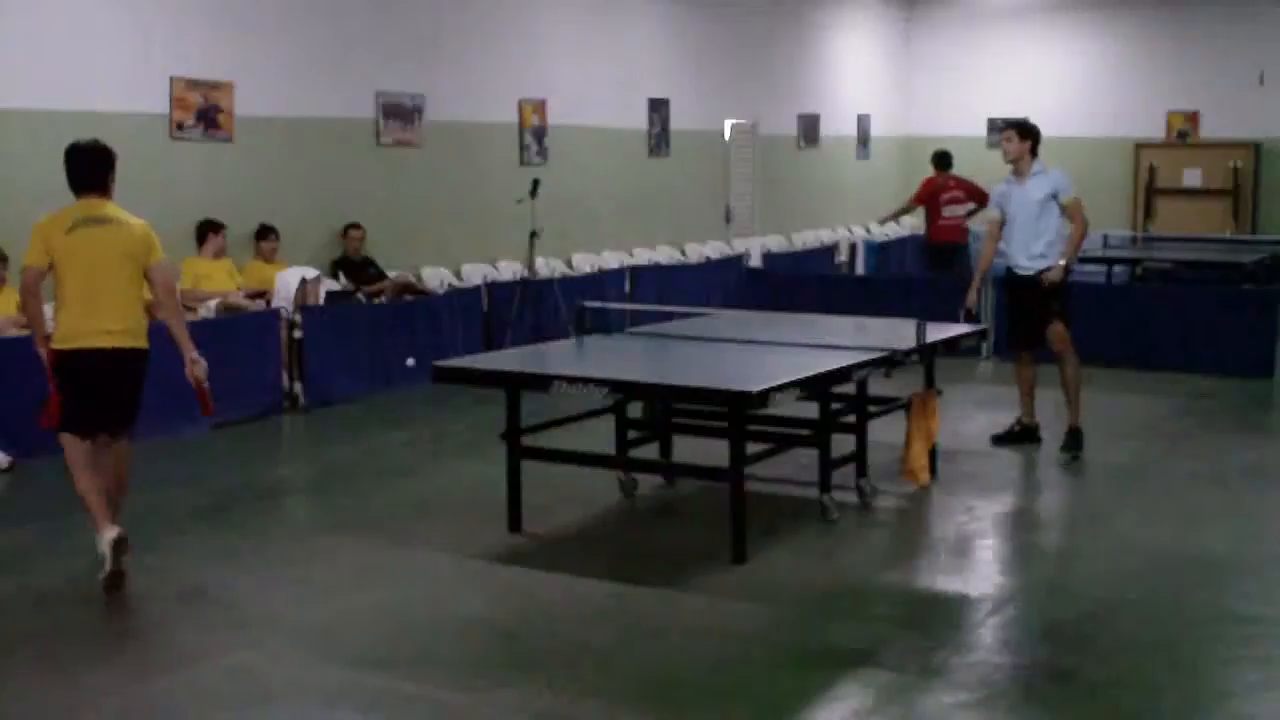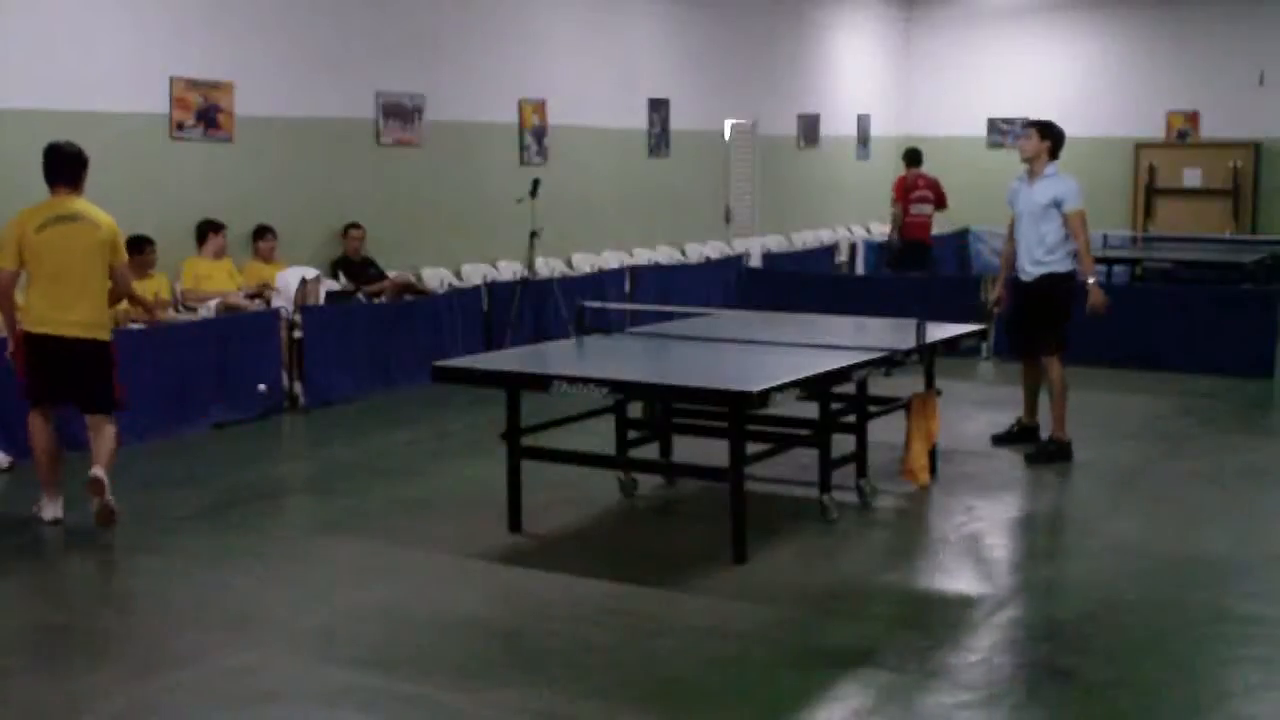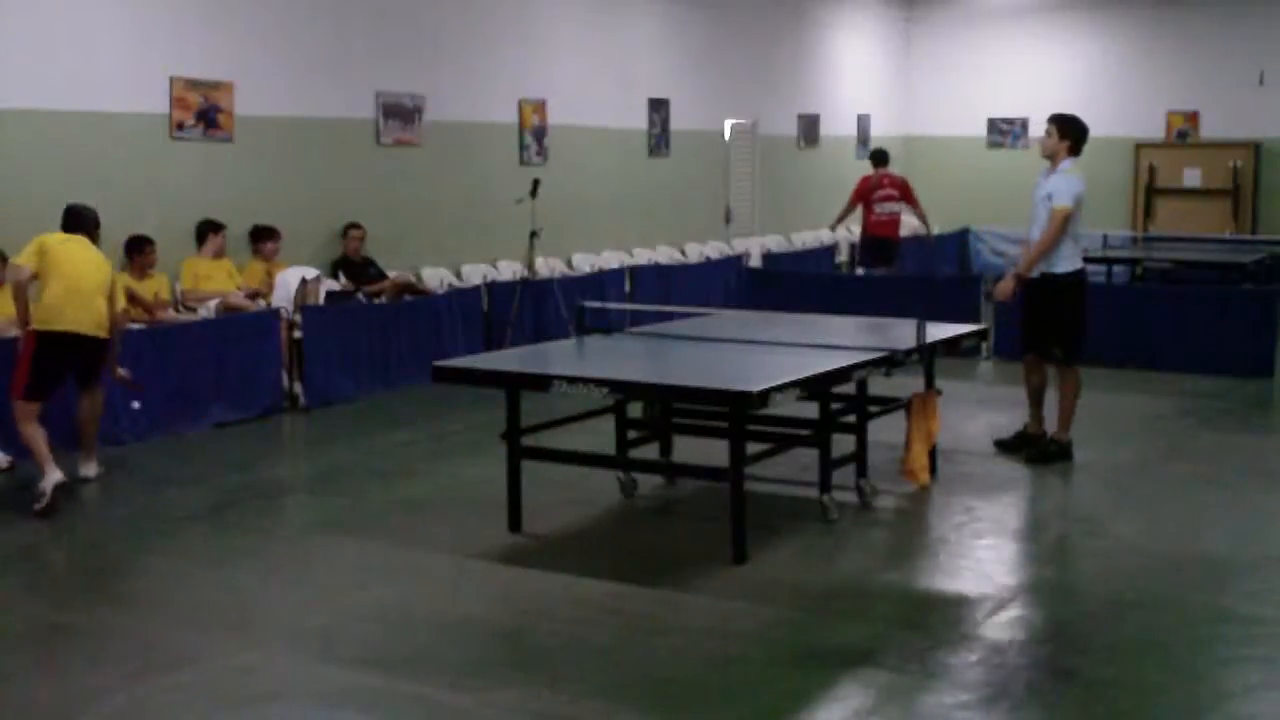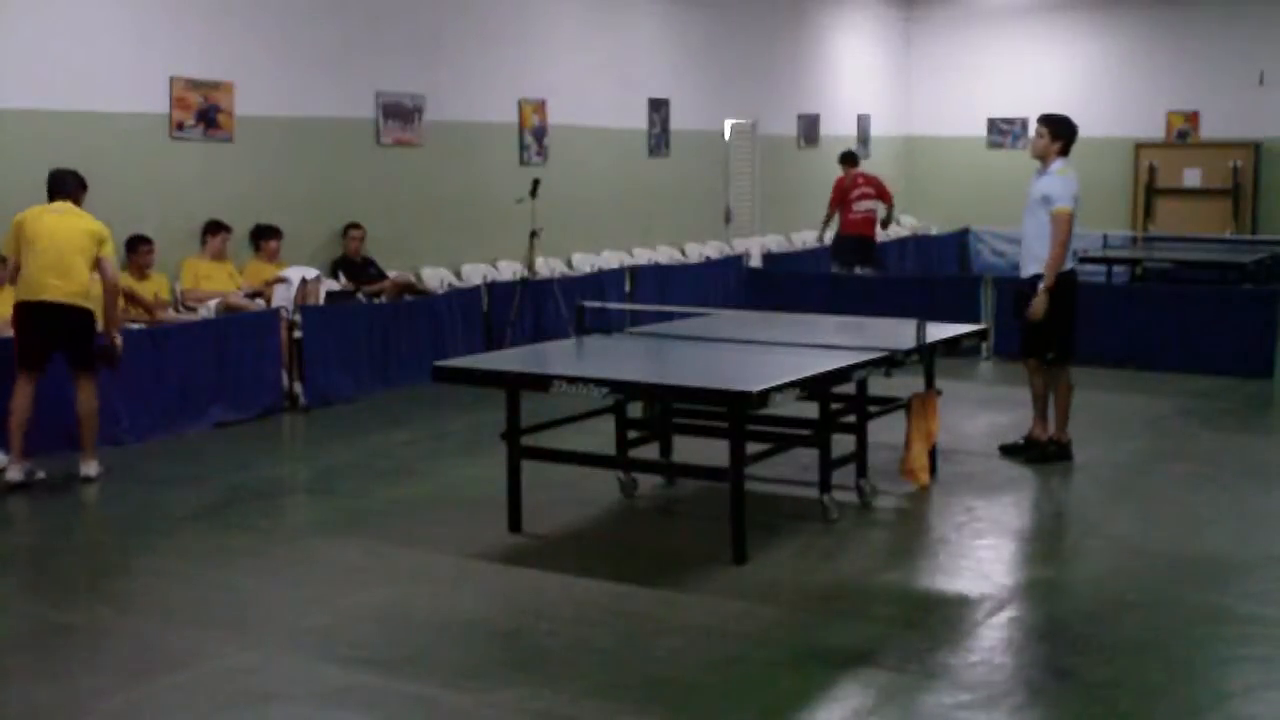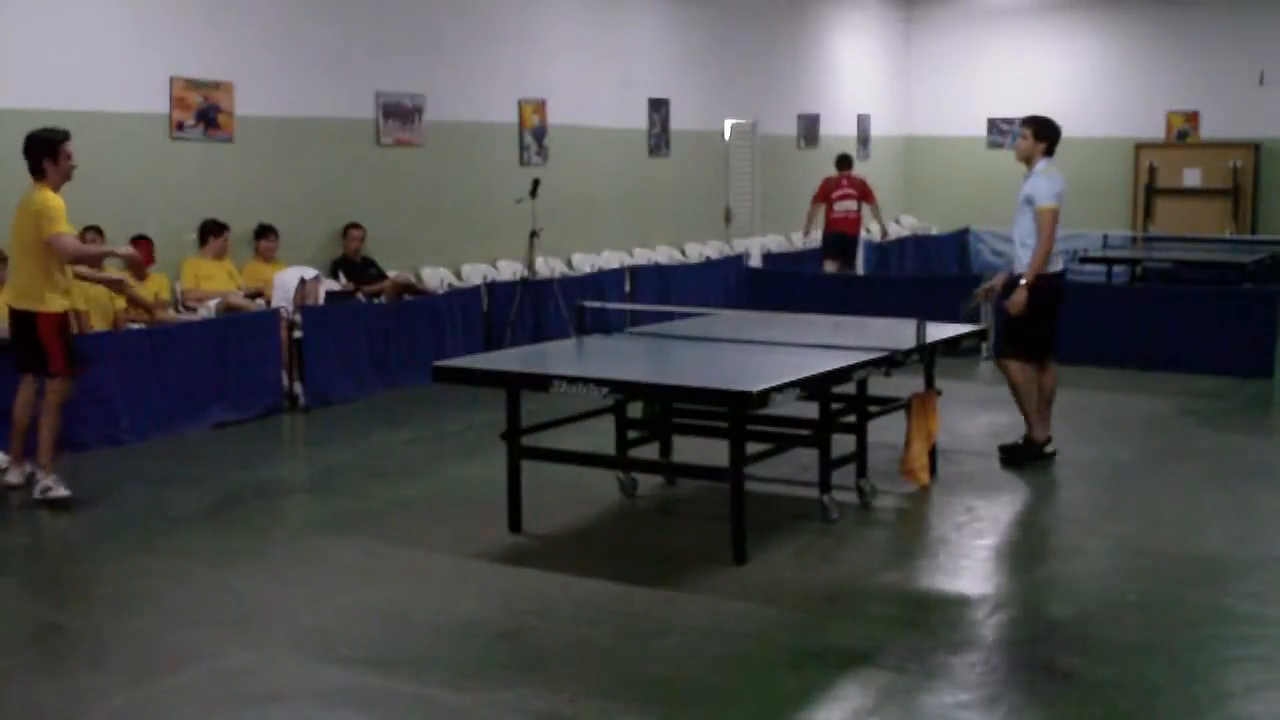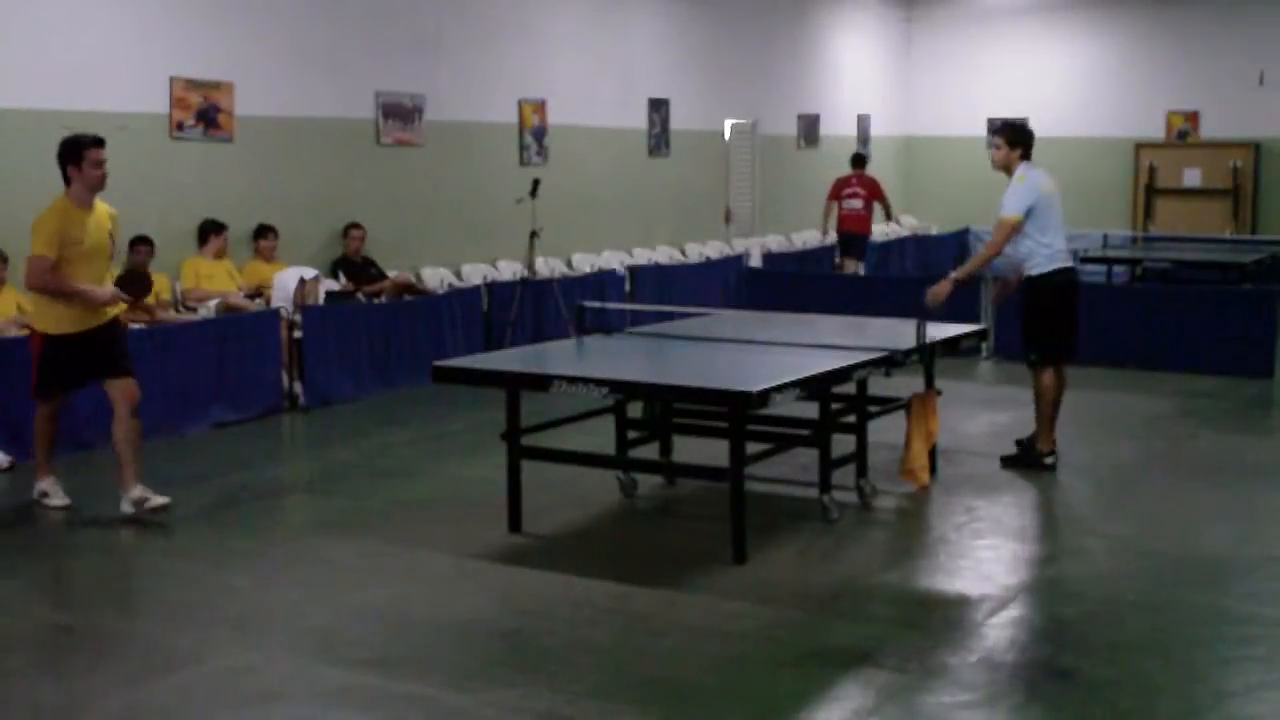
dt=0.5s
person 1, frame 1
left shoulder: (50, 227)
right shoulder: (137, 228)
left elbow: (30, 288)
right elbow: (166, 294)
left wrist: (42, 345)
right wrist: (188, 351)
left hip: (76, 348)
right hip: (129, 347)
left knee: (78, 449)
right knee: (115, 441)
left ankle: (106, 532)
right ankle: (111, 529)
person 1, frame 2
right shoulder: (105, 223)
right elbow: (124, 289)
left hip: (41, 334)
right hip: (93, 335)
left knee: (41, 415)
right knee: (102, 421)
left ankle: (52, 500)
right ankle: (99, 473)
person 1, frame 3
left shoulder: (45, 242)
right shoulder: (102, 260)
left elbow: (20, 280)
right elbow: (113, 319)
left wrist: (26, 326)
right wrist: (114, 365)
left hip: (50, 328)
right hip: (95, 332)
left knee: (25, 413)
right knee: (91, 389)
left ankle: (50, 471)
right ankle: (88, 462)
person 1, frame 4
right shoulder: (94, 226)
right elbow: (111, 281)
right wrist: (112, 329)
left hip: (32, 302)
right hip: (76, 305)
left knee: (26, 379)
right knee: (85, 380)
right ankle: (89, 461)
person 1, frame 5
left shoulder: (33, 201)
right shoulder: (47, 203)
right elbow: (70, 251)
left wrist: (98, 277)
right wrist: (114, 252)
right hip: (43, 308)
left knee: (30, 383)
right knee: (58, 390)
right ankle: (45, 477)
person 1, frame 6
left shoulder: (106, 214)
right shoulder: (52, 220)
right elbow: (36, 279)
right wrist: (90, 292)
left hip: (103, 325)
right hip: (57, 330)
left knee: (128, 400)
right knee: (50, 406)
left ankle: (131, 491)
right ankle: (44, 480)
person 2, frame 1
left shoulder: (1054, 179)
right shoulder: (1002, 190)
left elbow: (1079, 223)
right elbow: (992, 238)
left wrist: (1062, 264)
right wrist: (975, 285)
left hip: (1048, 276)
right hip: (1017, 277)
left knee: (1060, 343)
right knee: (1023, 352)
left ankle: (1074, 425)
right ankle: (1028, 423)
person 2, frame 2
left shoulder: (1064, 185)
right shoulder: (1017, 187)
left elbow: (1080, 237)
left wrist: (1092, 282)
right wrist: (1000, 283)
left hip: (1054, 281)
right hip: (1024, 281)
left knee: (1049, 356)
right knee: (1028, 356)
left ankle: (1060, 439)
right ankle: (1029, 424)
person 2, frame 3
left shoulder: (1068, 181)
right shoulder: (1047, 178)
left elbow: (1049, 237)
left wrist: (1015, 278)
right wrist: (1014, 273)
left hip: (1062, 280)
right hip: (1039, 279)
left knee: (1064, 362)
right knee: (1031, 357)
left ankle: (1061, 440)
right ankle: (1034, 429)
person 2, frame 4
left shoulder: (1061, 181)
right shoulder: (1042, 177)
left elbow: (1060, 242)
left wrist: (1044, 291)
left hip: (1051, 282)
right hip: (1033, 280)
left knee: (1055, 364)
right knee: (1033, 361)
left ankle: (1060, 440)
right ankle: (1039, 434)
person 2, frame 5
left shoulder: (1044, 179)
right shoulder: (1036, 178)
left elbow: (1045, 241)
left wrist: (1023, 285)
right wrist: (1004, 276)
left hip: (1038, 281)
right hip: (1039, 279)
left knee: (1010, 356)
right knee: (1041, 359)
left ankle: (1039, 435)
right ankle: (1038, 434)
person 2, frame 6
left shoulder: (1022, 186)
right shoulder: (1037, 178)
left elbow: (995, 246)
left wrist: (951, 280)
right wrist: (1018, 276)
left hip: (1045, 281)
right hip: (1062, 275)
left knee: (1043, 365)
right knee: (1054, 363)
left ankle: (1043, 449)
right ankle: (1044, 436)
